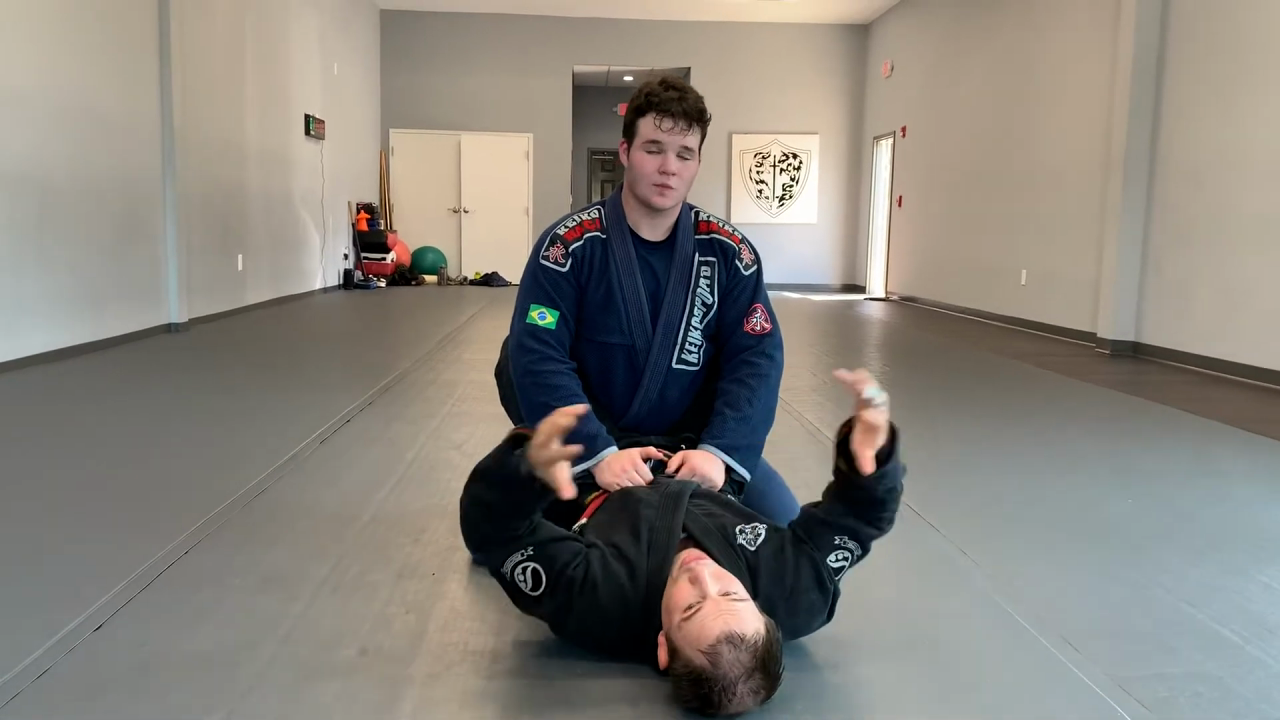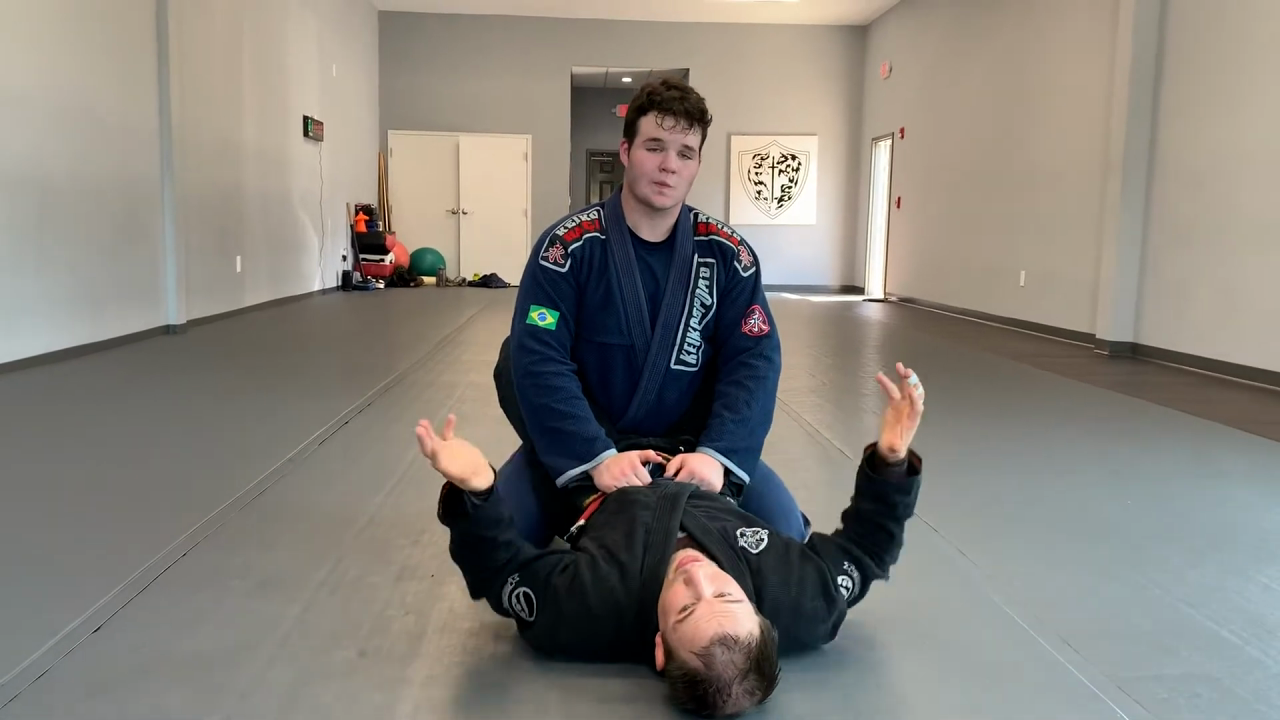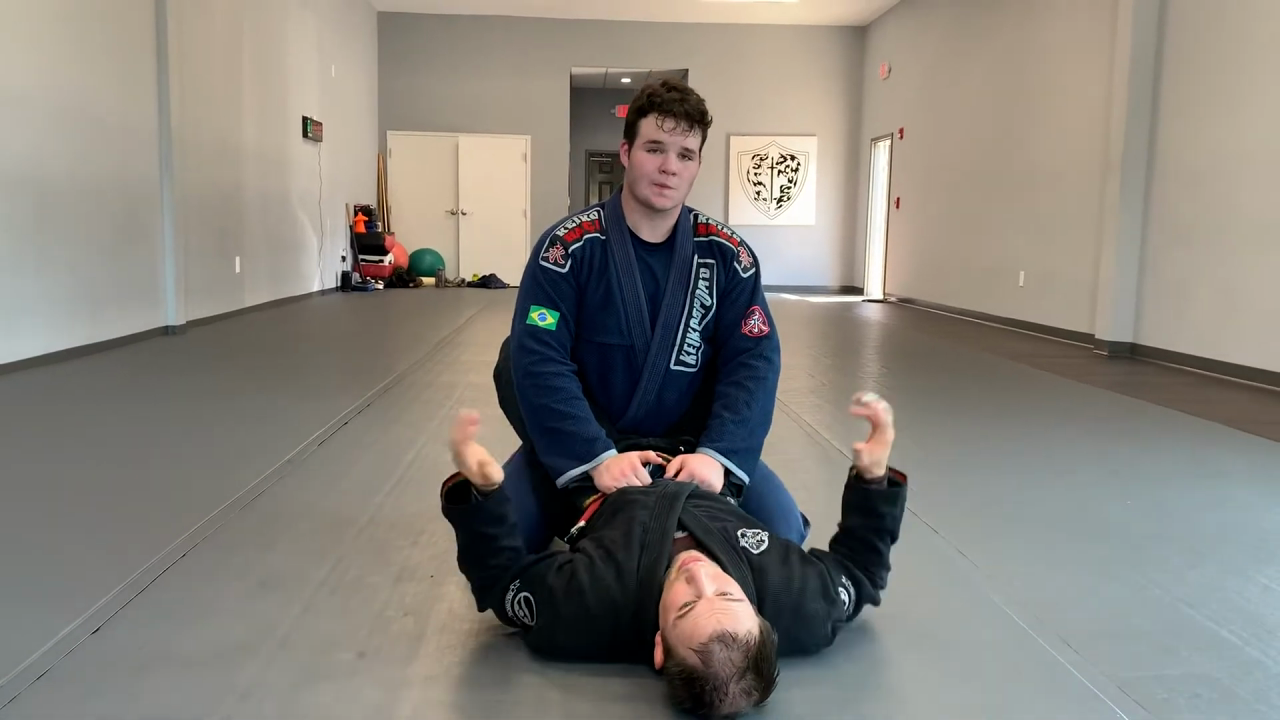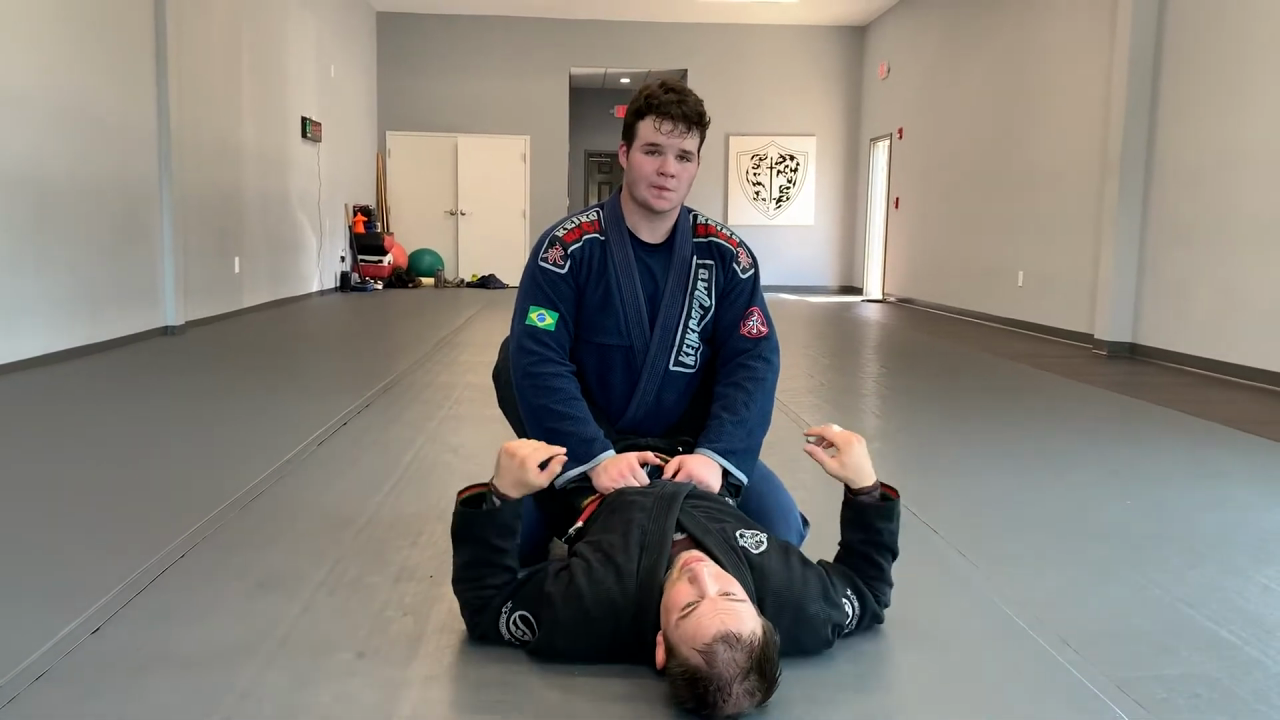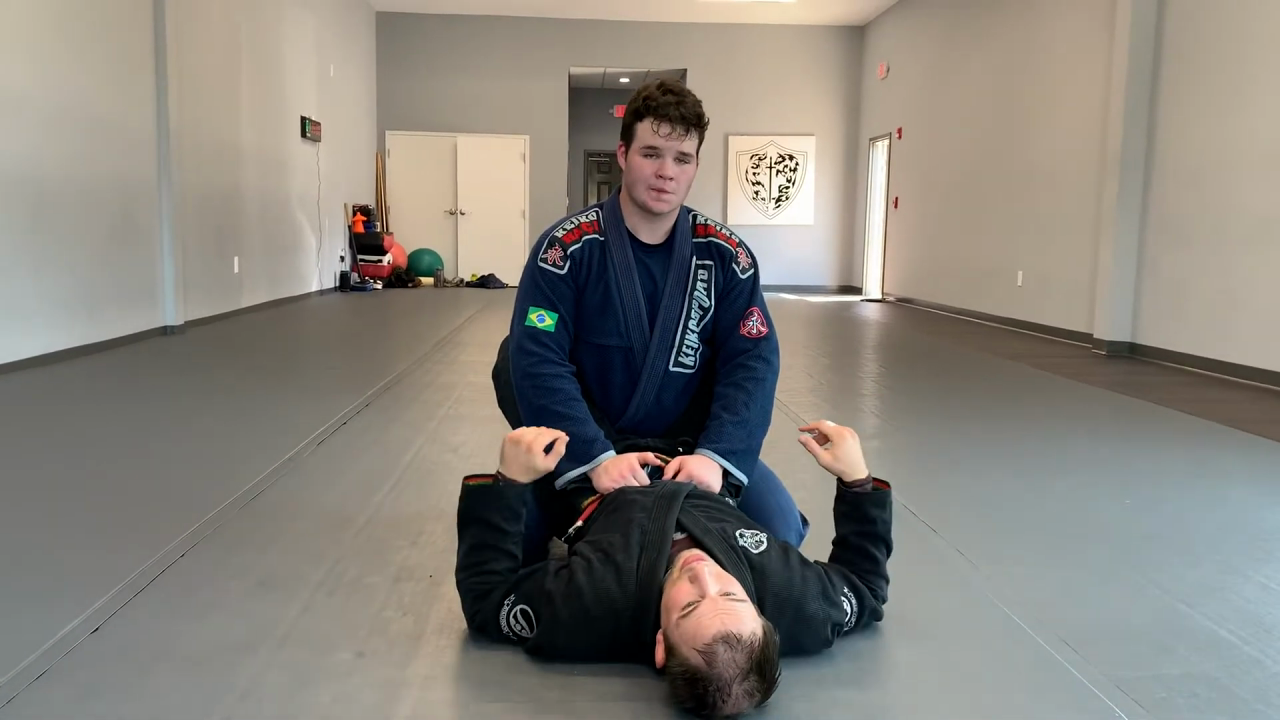
dt=0.2s
person 1, frame 1
left shoulder: (728, 250)
right shoulder: (571, 244)
left elbow: (757, 356)
right elbow: (537, 358)
left wrist: (717, 450)
right wrist: (597, 452)
left hip: (692, 443)
right hip: (585, 442)
left knee: (780, 528)
person 1, frame 2
left shoulder: (726, 252)
right shoulder: (571, 244)
left elbow: (754, 359)
right elbow: (536, 358)
left wrist: (717, 453)
right wrist: (597, 455)
left hip: (690, 446)
right hip: (584, 445)
left knee: (782, 532)
person 1, frame 3
left shoulder: (726, 254)
right shoulder: (571, 245)
left elbow: (754, 360)
right elbow: (537, 358)
left wrist: (716, 454)
right wrist: (597, 456)
left hip: (689, 444)
right hip: (583, 445)
left knee: (781, 531)
person 1, frame 4
left shoulder: (725, 254)
right shoulder: (569, 246)
left elbow: (753, 361)
right elbow: (535, 360)
left wrist: (715, 454)
right wrist: (595, 456)
left hip: (688, 445)
right hip: (584, 446)
left knee: (780, 531)
person 1, frame 5
left shoulder: (725, 254)
right shoulder: (569, 246)
left elbow: (753, 362)
right elbow: (535, 360)
left wrist: (715, 454)
right wrist: (595, 456)
left hip: (687, 443)
right hip: (586, 443)
left knee: (780, 531)
person 2, frame 1
left shoulder: (595, 605)
right shoulder: (795, 598)
left elbow: (498, 531)
right elbow: (855, 513)
left wrist: (531, 470)
right wrist: (872, 439)
person 2, frame 2
left shoulder: (586, 612)
right shoulder: (798, 606)
left elbow: (499, 569)
right elbow: (865, 548)
left wrist: (473, 488)
right wrist: (891, 460)
person 2, frame 3
left shoulder: (585, 611)
right shoulder: (796, 608)
left elbow: (498, 579)
right elbow: (861, 572)
left wrist: (481, 488)
right wrist: (875, 474)
person 2, frame 4
left shoulder: (589, 613)
right shoulder: (797, 609)
left elbow: (485, 606)
right elbow: (866, 589)
left wrist: (502, 495)
right wrist: (864, 484)
person 2, frame 5
left shoulder: (587, 612)
right shoulder: (796, 607)
left elbow: (484, 598)
right elbow: (864, 586)
left wrist: (507, 481)
right wrist: (857, 478)
